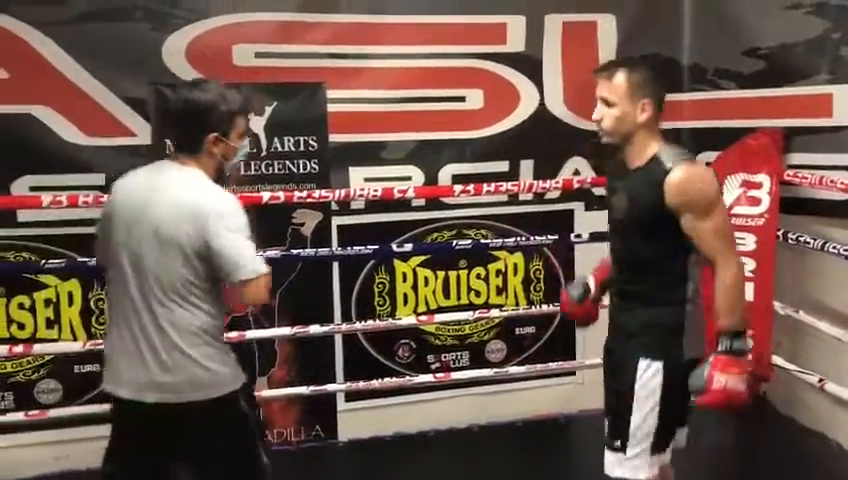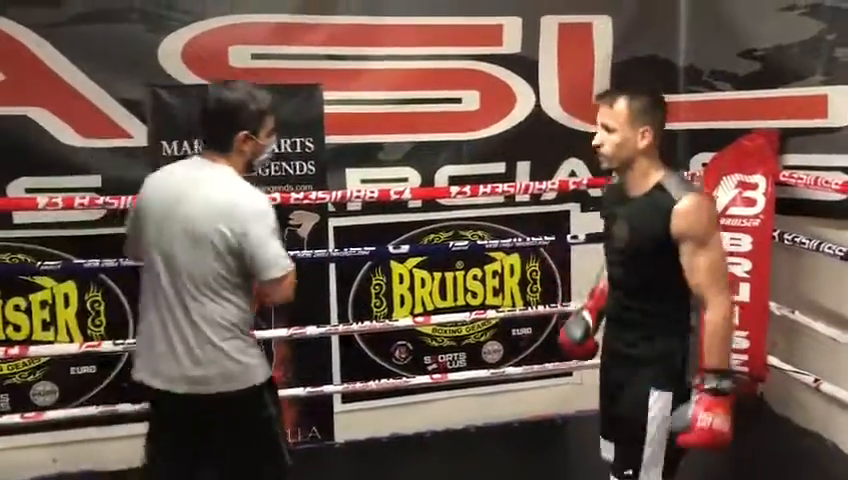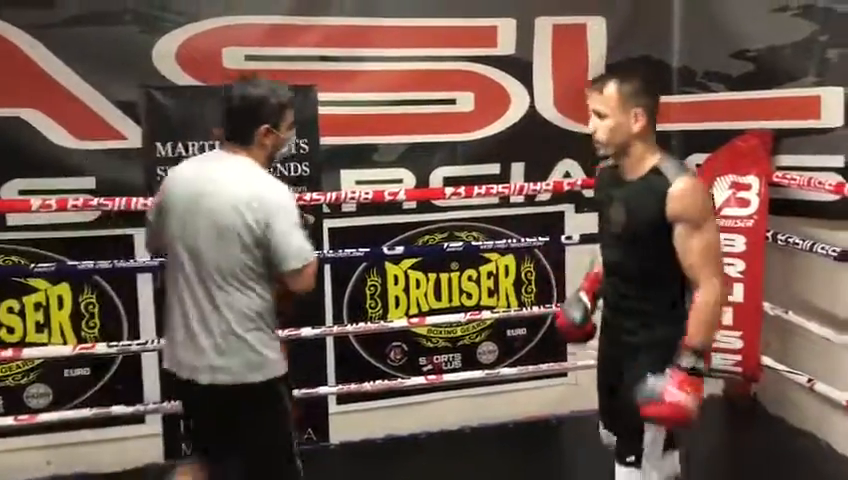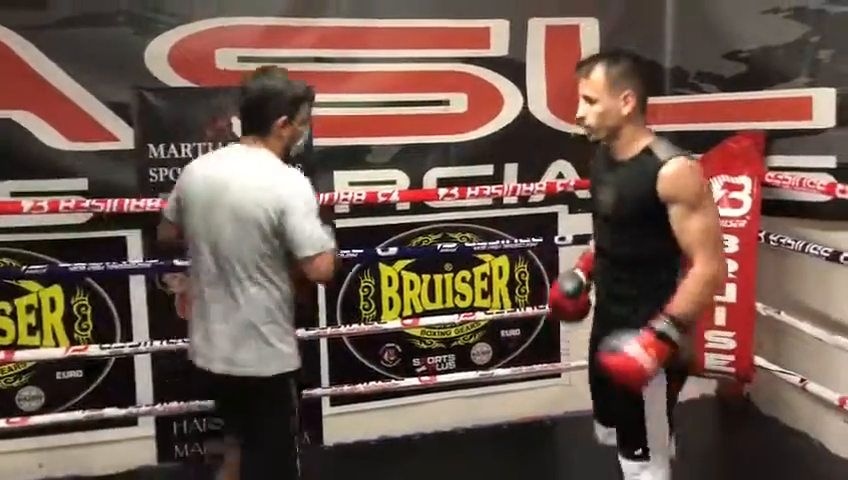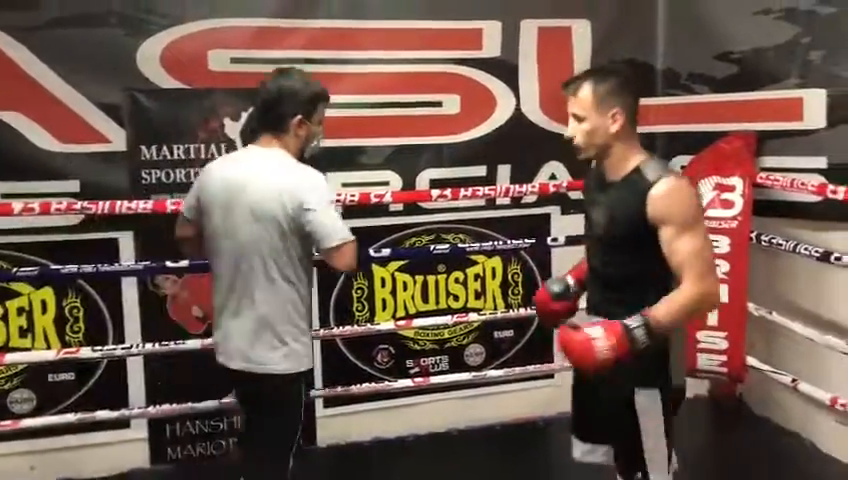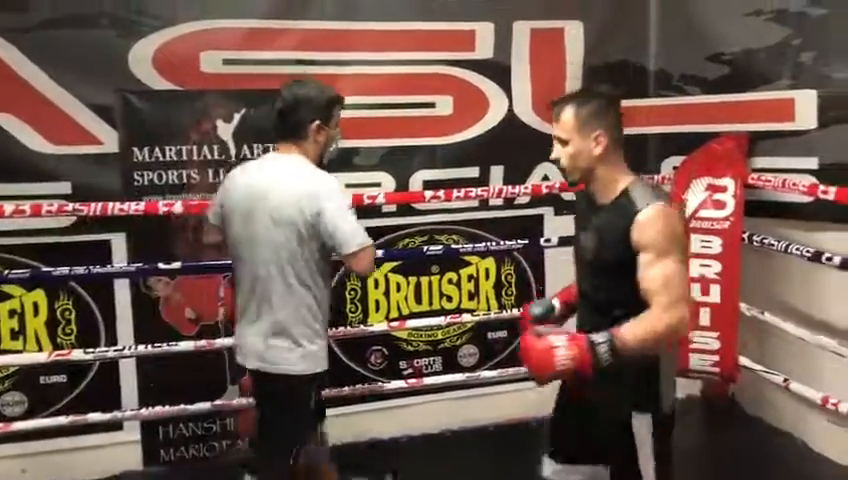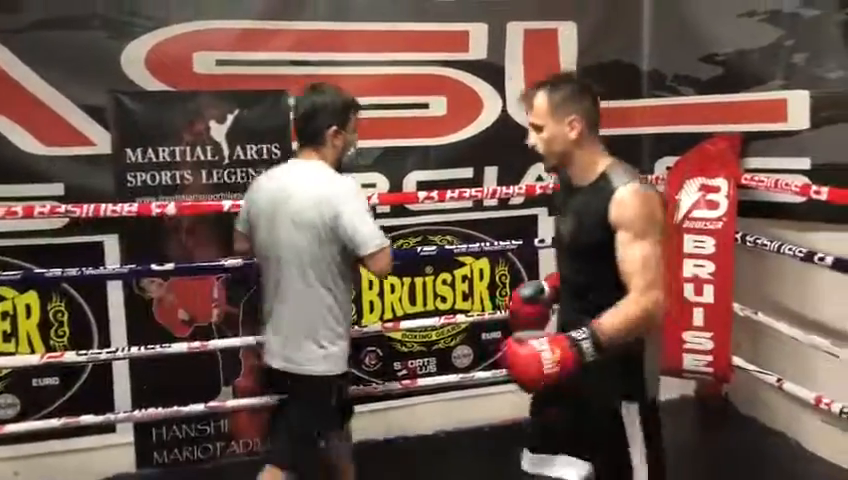
dt=0.1s
person 1, frame 1
left shoulder: (681, 176)
right shoulder: (623, 169)
left elbow: (727, 264)
left wrist: (731, 351)
right wrist: (595, 282)
left hip: (662, 337)
right hip: (627, 328)
person 1, frame 2
left shoulder: (684, 207)
right shoulder: (613, 192)
left elbow: (718, 303)
left wrist: (715, 388)
right wrist: (591, 311)
left hip: (661, 364)
right hip: (618, 351)
person 1, frame 3
left shoulder: (679, 190)
right shoulder: (607, 177)
left elbow: (709, 286)
left wrist: (689, 369)
right wrist: (587, 295)
left hip: (658, 349)
right hip: (616, 338)
person 1, frame 4
left shoulder: (673, 171)
right shoulder: (601, 160)
left elbow: (710, 266)
left wrist: (661, 337)
right wrist: (582, 275)
left hip: (647, 339)
right hip: (614, 330)
right knee: (622, 434)
person 1, frame 5
left shoulder: (665, 191)
right shoulder: (596, 177)
left elbow: (702, 288)
left wrist: (628, 333)
right wrist: (574, 282)
left hip: (640, 352)
right hip: (605, 342)
person 1, frame 6
left shoulder: (651, 216)
right shoulder: (587, 199)
left elbow: (672, 318)
left wrist: (589, 349)
right wrist: (563, 304)
left hip: (634, 379)
right hip: (589, 368)
person 1, frame 7
left shoulder: (628, 197)
right shoulder: (567, 184)
left elbow: (649, 300)
left wrist: (573, 346)
right wrist: (549, 288)
left hip: (618, 366)
right hip: (570, 356)
person 2, frame 1
left shoulder: (125, 188)
right shoulder: (215, 205)
left elbow: (106, 259)
right elbow: (254, 294)
right wrist: (259, 263)
left hip: (132, 378)
right hip: (202, 381)
person 2, frame 2
left shoulder: (156, 183)
right shoulder: (246, 203)
left elbow: (136, 254)
right elbow: (280, 290)
left hip: (160, 367)
right hip: (229, 372)
person 2, frame 3
left shoulder: (178, 177)
right shoulder: (269, 194)
left elbow: (156, 244)
right elbow: (302, 280)
left hip: (188, 356)
right hip: (249, 363)
person 2, frame 4
left shoulder: (197, 170)
right shoulder: (287, 184)
left elbow: (169, 234)
right elbow: (321, 267)
right wrist: (290, 247)
left hip: (209, 345)
right hip: (264, 351)
left knee: (249, 441)
person 2, frame 5
left shoulder: (215, 172)
right shoulder: (304, 182)
left elbow: (185, 235)
right elbow: (344, 259)
left hip: (232, 342)
right hip: (278, 348)
left knee: (265, 443)
person 2, frame 6
left shoulder: (237, 178)
right shoulder: (321, 186)
left elbow: (213, 237)
right elbow: (362, 263)
right wrist: (329, 240)
left hip: (254, 340)
right hip: (294, 347)
left knee: (307, 423)
person 2, frame 7
left shoulder: (263, 184)
right shoulder: (339, 190)
left elbow: (243, 244)
right elbow: (381, 263)
right wrist: (350, 242)
left hip: (281, 341)
right hip: (316, 347)
left knee: (334, 421)
